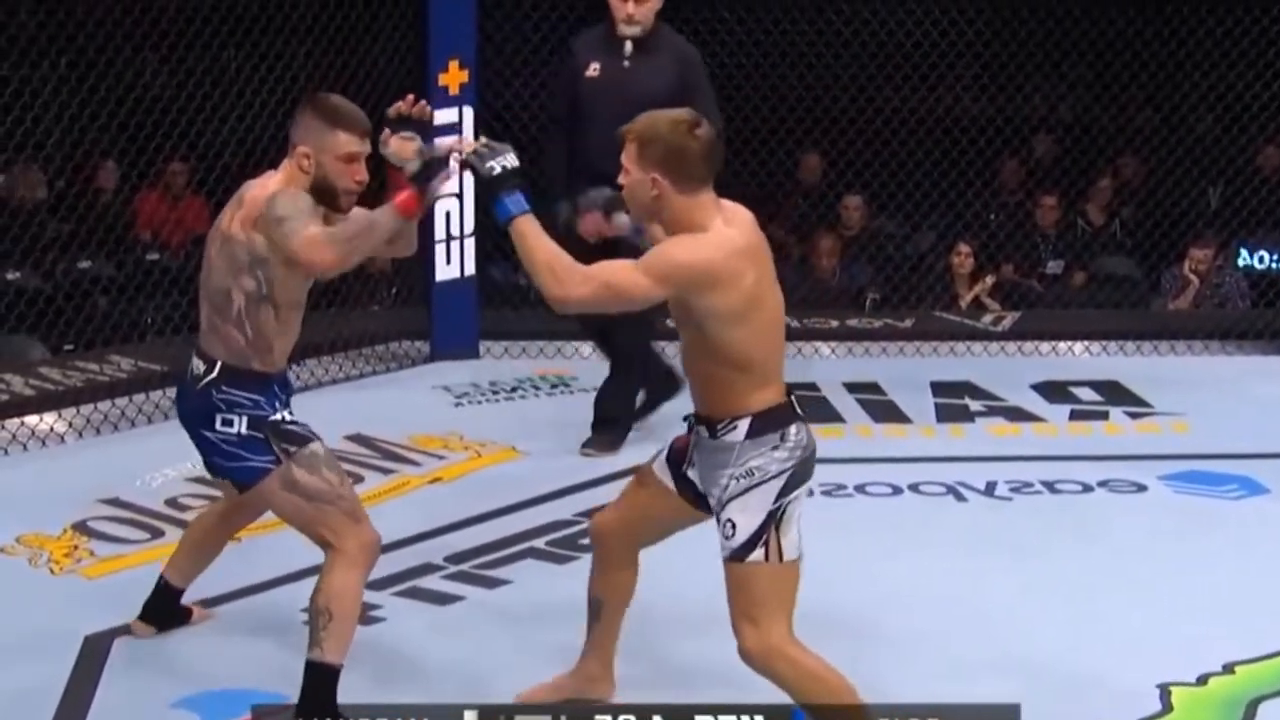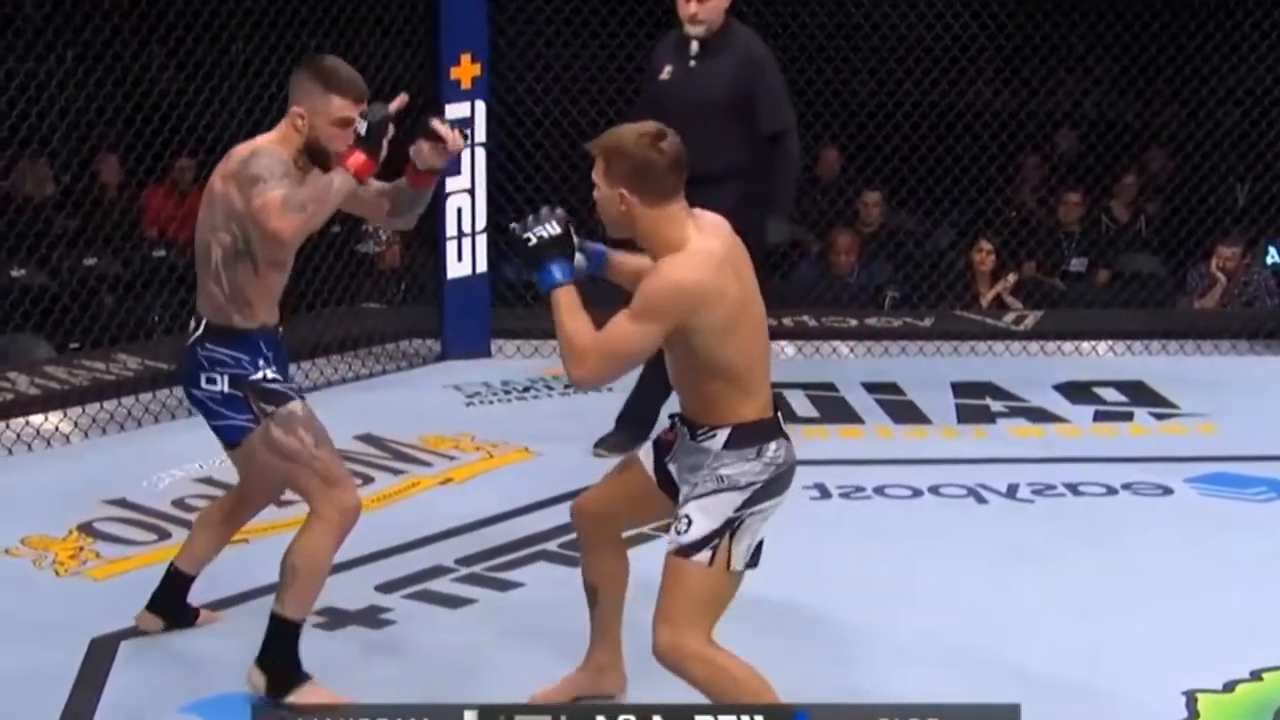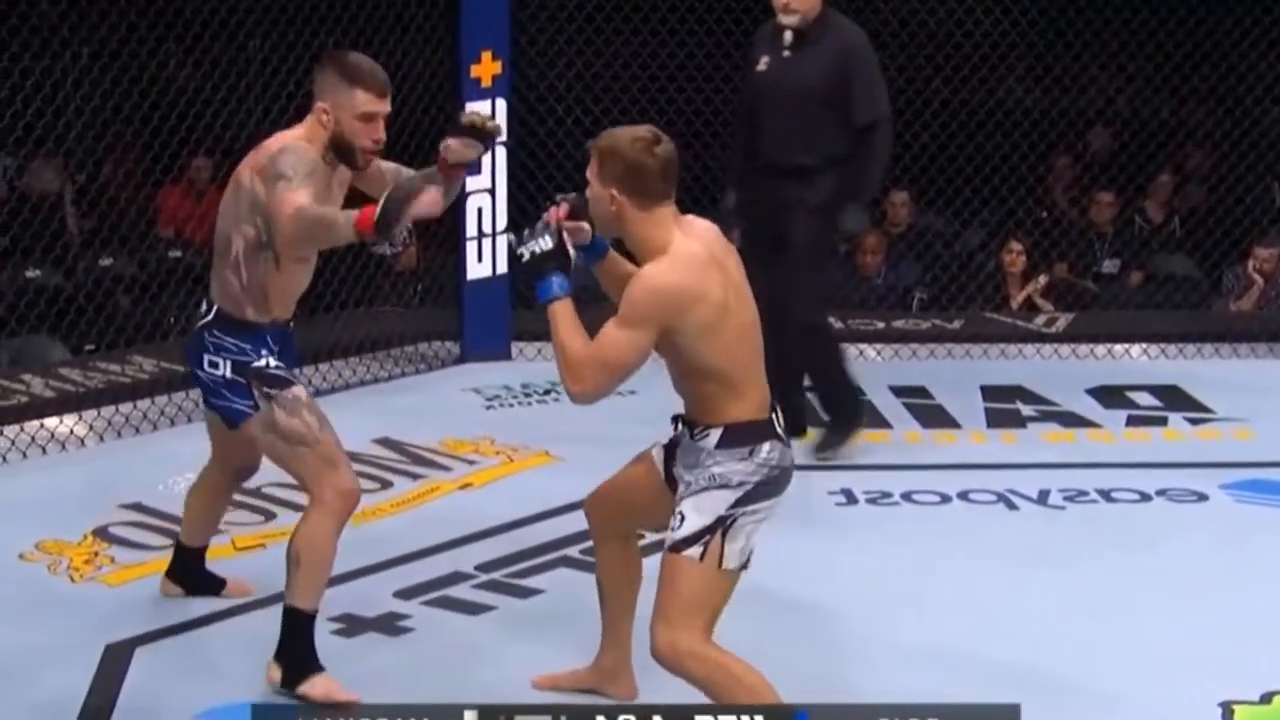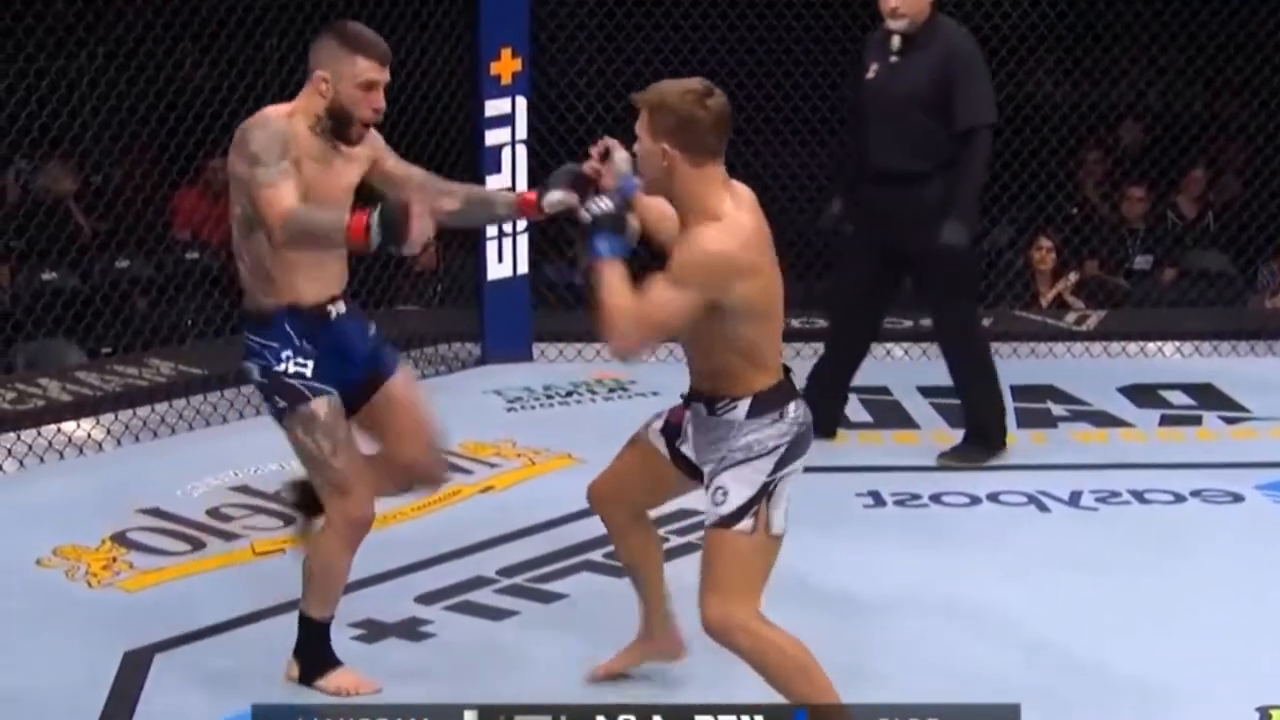
dt=0.3s
person 1, frame 1
left shoulder: (302, 198)
right shoulder: (279, 203)
left elbow: (395, 242)
right elbow: (322, 257)
left wrist: (408, 170)
right wrist: (413, 194)
left hip: (223, 389)
right hip: (241, 402)
left knee: (243, 504)
right knee: (356, 544)
left ankle: (158, 610)
person 1, frame 2
left shoulder: (305, 163)
right shoulder: (260, 161)
left elbow: (398, 213)
right elbow: (284, 226)
left wrist: (426, 165)
right wrist: (358, 159)
left hip: (239, 352)
right hip: (233, 361)
left knee: (261, 487)
right knee: (336, 502)
left ankle: (166, 604)
right ankle: (277, 668)
person 1, frame 3
left shoulder: (338, 158)
right shoulder: (289, 157)
left elbow: (425, 196)
right elbow: (299, 222)
left wrist: (454, 157)
right wrist: (371, 222)
left hip: (246, 341)
right hip: (238, 348)
left knee: (232, 467)
right knee: (336, 489)
left ankle: (185, 571)
right ankle: (293, 660)
person 1, frame 4
left shoulder: (363, 143)
right shoulder: (268, 130)
left elbow: (438, 197)
right elbow: (280, 221)
left wrist: (531, 200)
right wrist: (368, 227)
left hip: (342, 323)
right hip: (285, 340)
left knee: (424, 466)
right knee: (353, 509)
left ankle: (315, 492)
right ankle: (312, 658)
person 2, frame 1
left shoulder: (701, 256)
right shoulder: (727, 216)
left elbow: (570, 289)
left wrist: (509, 199)
left hip: (761, 450)
right hip: (716, 437)
left knee: (763, 642)
right knee: (611, 532)
person 2, frame 2
left shoulder: (685, 275)
right shoulder: (704, 226)
left elbow: (586, 367)
left wrist: (555, 270)
right wrist: (583, 257)
left hip: (741, 461)
right hip: (700, 438)
left knee: (678, 643)
right knee: (593, 514)
right ankle: (602, 668)
person 2, frame 3
left shoulder: (668, 279)
right shoulder: (694, 233)
left elbow: (584, 381)
left wrist: (551, 280)
right wrist: (591, 248)
left hip: (738, 460)
right hip: (709, 440)
left knee: (677, 642)
right knee: (605, 513)
right ankle: (612, 670)
person 2, frame 4
left shoulder: (718, 244)
right shoulder: (726, 195)
left elbow: (624, 337)
left wrist: (605, 244)
right wrist: (624, 187)
left hip: (758, 427)
right hip: (709, 409)
left knee: (729, 614)
right knee: (612, 497)
right ankle: (656, 632)
person 3, frame 1
left shoulder: (680, 58)
right shoulder: (585, 49)
right elbow: (562, 128)
right wrist: (563, 196)
right hip: (589, 200)
left knee: (631, 315)
right knee: (591, 308)
left ankle: (613, 418)
right ankle: (661, 379)
person 3, frame 2
left shoulder: (749, 54)
right shoulder: (667, 51)
left elbow: (782, 140)
left wrist: (777, 214)
left hip: (728, 205)
left ankle: (637, 421)
person 3, frame 3
left shoulder: (846, 43)
right shoulder: (765, 40)
left elbow: (875, 129)
left wrist: (856, 203)
right wrist: (738, 186)
left hip: (818, 196)
right hip: (767, 191)
left knee: (797, 304)
right knee: (765, 305)
left ankle: (844, 409)
right ankle: (786, 415)
person 3, frame 4
left shoulder: (955, 48)
right shoulder: (878, 46)
left elbow: (977, 139)
left wrist: (960, 215)
right wrist: (845, 192)
left hip: (934, 206)
right hip: (878, 202)
left knee: (955, 321)
right knee: (851, 308)
left ankle: (987, 432)
right ankle: (821, 414)
